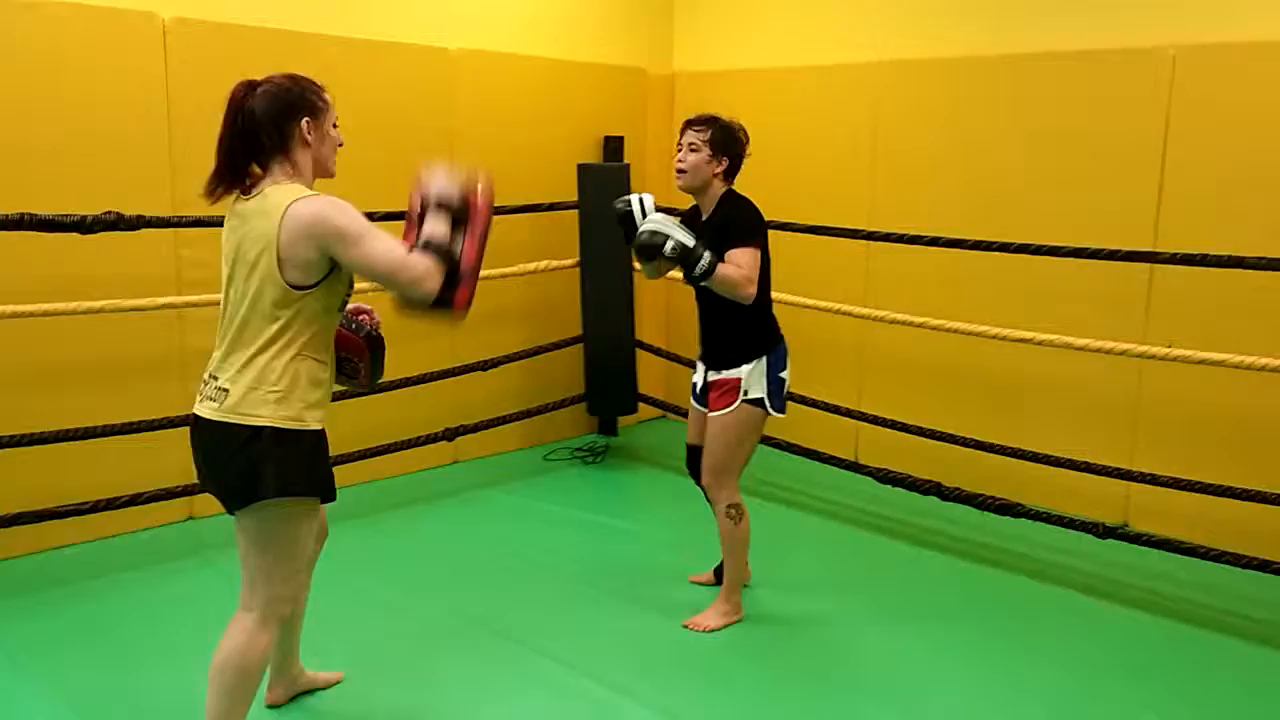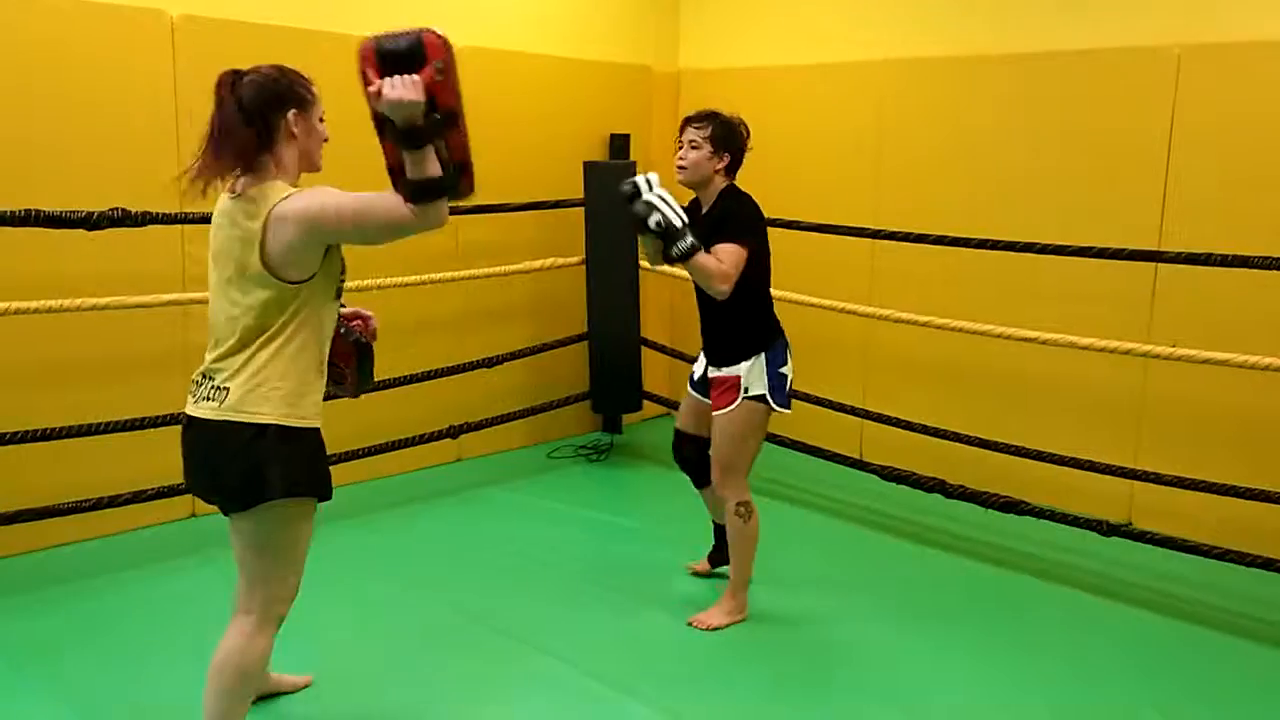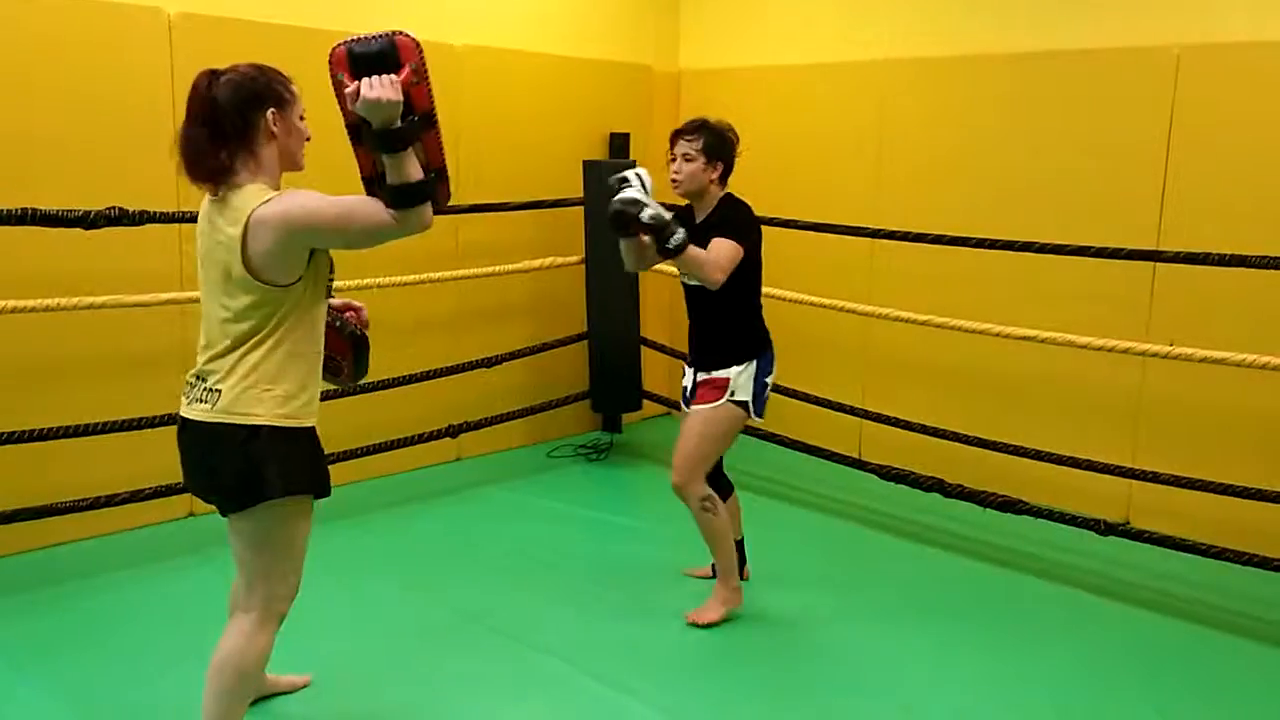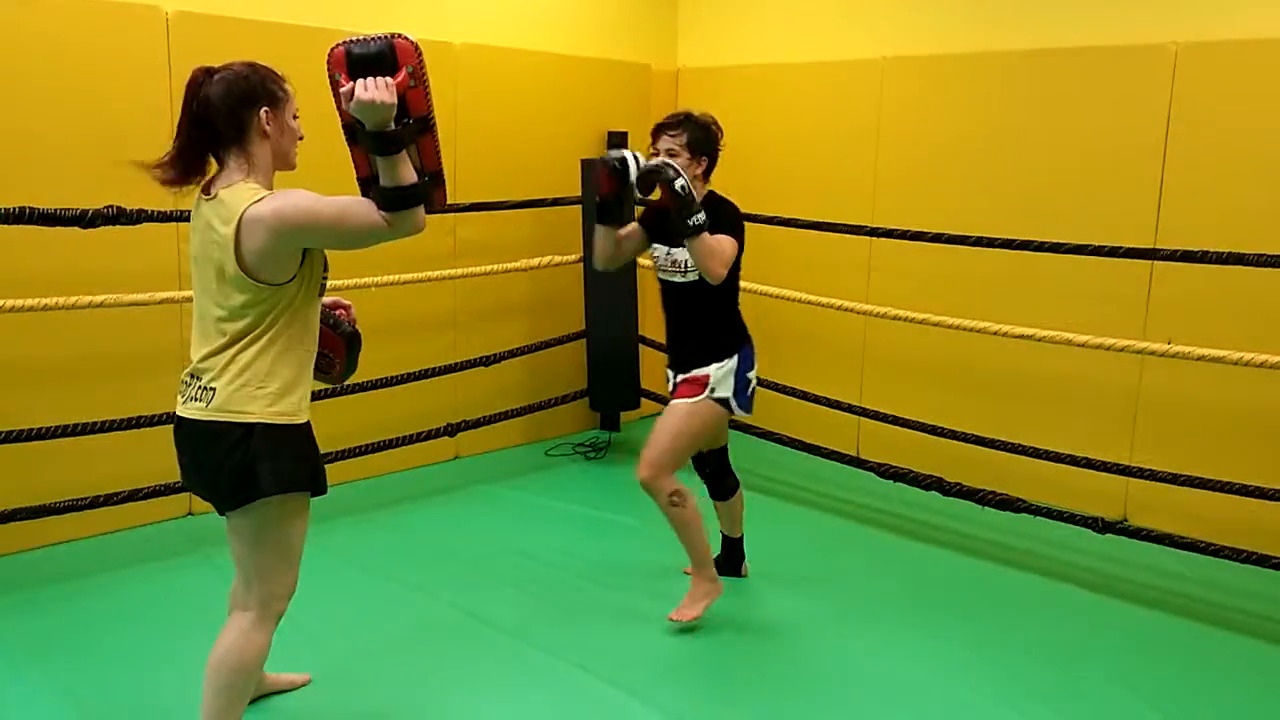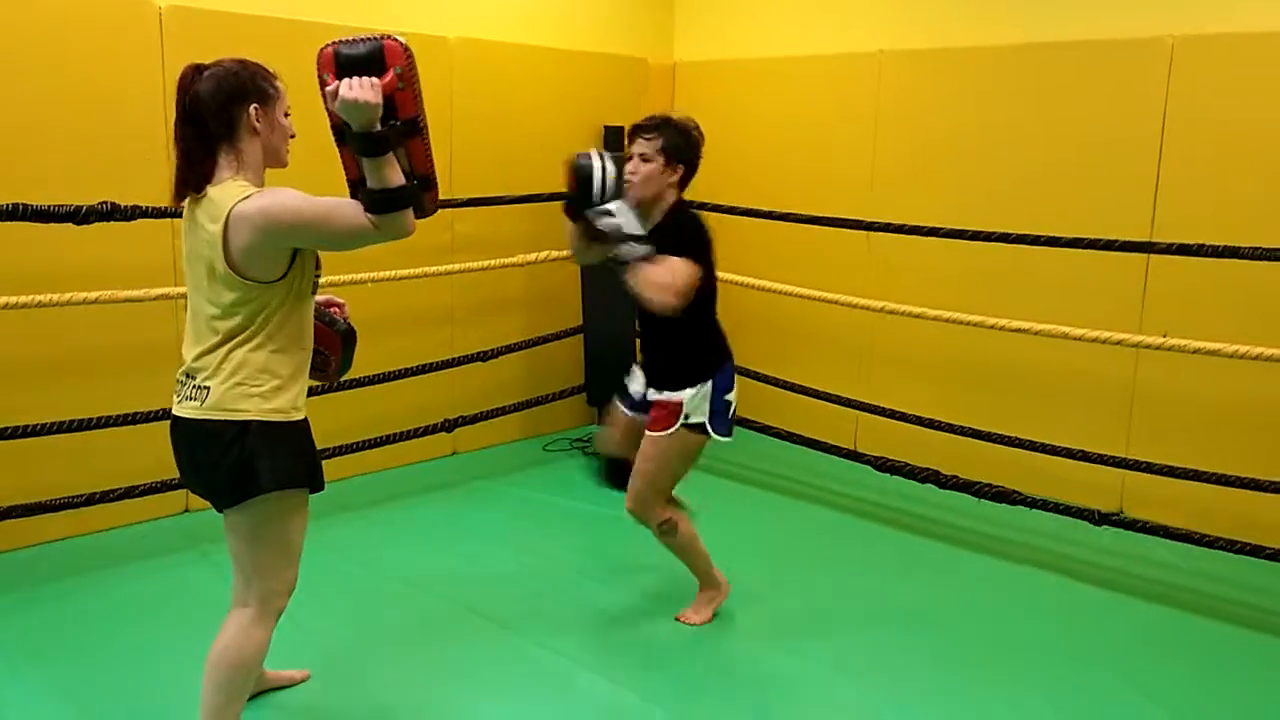
dt=0.2s
person 1, frame 1
left shoulder: (248, 208)
right shoulder: (319, 216)
right elbow: (424, 282)
left wrist: (336, 315)
right wrist: (437, 210)
left hip: (230, 417)
right hip: (267, 430)
left knee: (306, 541)
right knee: (266, 600)
person 1, frame 2
left shoulder: (235, 202)
right shoulder: (306, 210)
right elbow: (429, 213)
left wrist: (328, 314)
right wrist: (411, 126)
left hip: (221, 418)
right hip: (263, 430)
left knee: (266, 571)
right knee: (267, 599)
person 1, frame 3
left shoulder: (221, 206)
right shoulder: (287, 215)
right elbow: (412, 217)
left wrist: (321, 309)
right wrist: (388, 129)
left hip: (216, 418)
right hip: (257, 431)
left knee: (262, 571)
right knee: (265, 598)
person 1, frame 4
left shoulder: (214, 202)
right shoulder: (279, 213)
right elbow: (404, 219)
left wrist: (306, 306)
right wrist: (381, 131)
left hip: (212, 416)
right hip: (254, 428)
left knee: (261, 572)
right knee: (265, 596)
person 1, frame 5
left shoulder: (205, 201)
right shoulder: (268, 211)
right elbow: (395, 223)
left wrist: (302, 304)
right wrist: (367, 130)
left hip: (211, 414)
right hip: (249, 425)
left knee: (265, 568)
right knee: (263, 593)
person 2, frame 1
left shoulder: (739, 215)
right shoulder: (695, 216)
left elbow: (745, 288)
right elbow: (655, 270)
left wrist: (687, 254)
right wrist: (642, 234)
left hip: (752, 365)
right hip: (718, 361)
left knee: (718, 482)
right knee: (697, 465)
left ankle: (730, 602)
right ankle: (733, 564)
person 2, frame 2
left shoulder: (739, 211)
right shoulder: (696, 210)
left elbow: (719, 281)
right elbow: (656, 256)
left wrist: (672, 228)
right wrist: (647, 217)
left hip: (752, 360)
right hip: (717, 355)
left knee: (725, 480)
right knee: (686, 448)
left ankle: (736, 599)
right ankle: (725, 549)
person 2, frame 3
left shoulder: (736, 217)
right shoulder: (686, 216)
left elbow: (711, 273)
right elbow: (635, 262)
left wrist: (663, 222)
right wrist: (629, 219)
left hip: (739, 366)
right hip: (704, 362)
left knee: (685, 478)
right knee: (706, 470)
left ankle: (729, 586)
right ankle: (734, 560)
person 2, frame 4
left shoulder: (721, 212)
right shoulder: (659, 213)
left elbow: (716, 271)
right elbow: (606, 259)
left wrist: (685, 206)
right wrist: (612, 198)
left hip: (722, 363)
right hip: (686, 361)
left knee: (653, 474)
right knee: (709, 463)
left ankle: (707, 579)
right ankle: (732, 554)
person 2, frame 5
left shoulder: (688, 230)
right shoulder: (644, 220)
left elbow: (665, 298)
right elbow: (585, 255)
left wrist: (627, 241)
right wrist: (584, 215)
left hip: (695, 381)
right hip: (658, 365)
left knee: (642, 505)
right knee: (612, 462)
left ankle: (713, 586)
